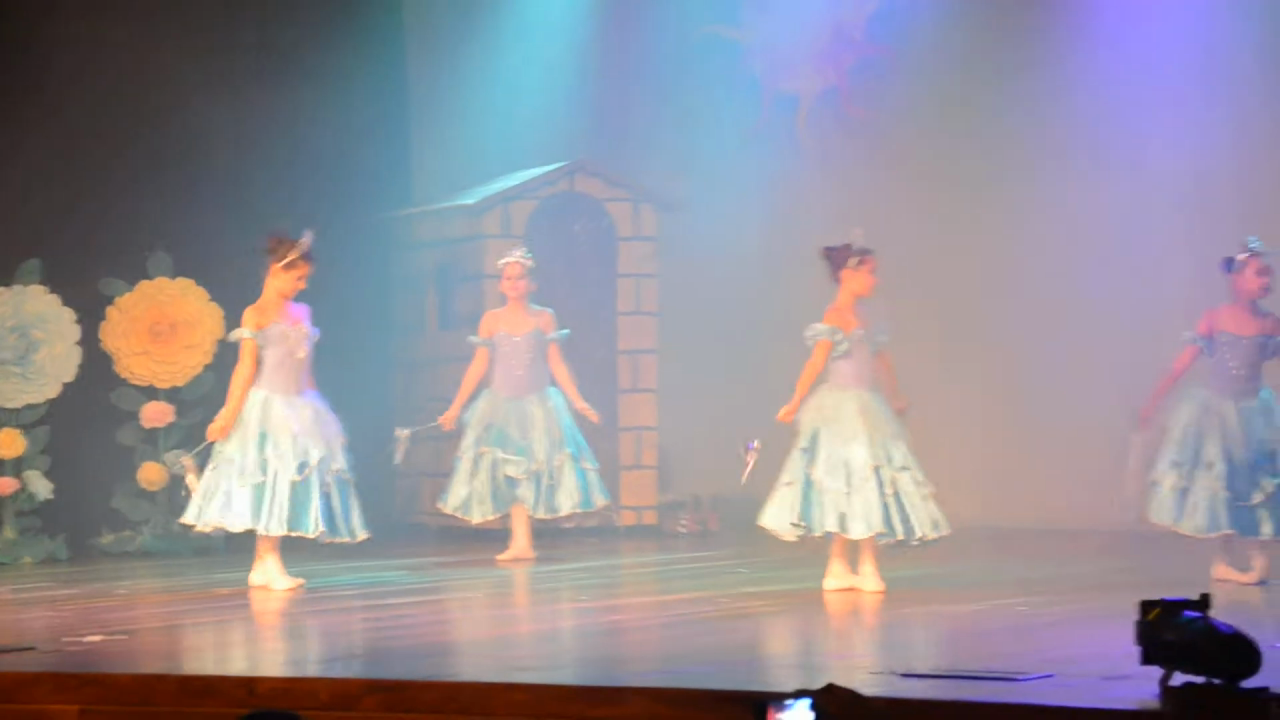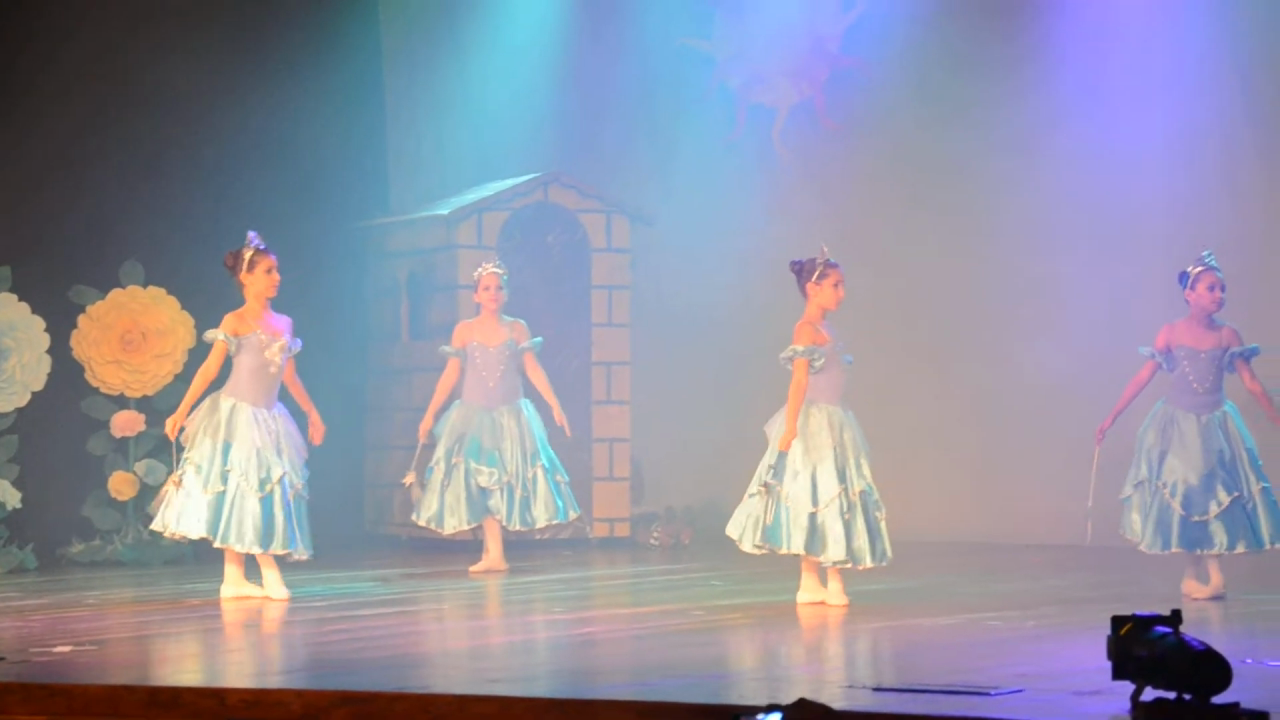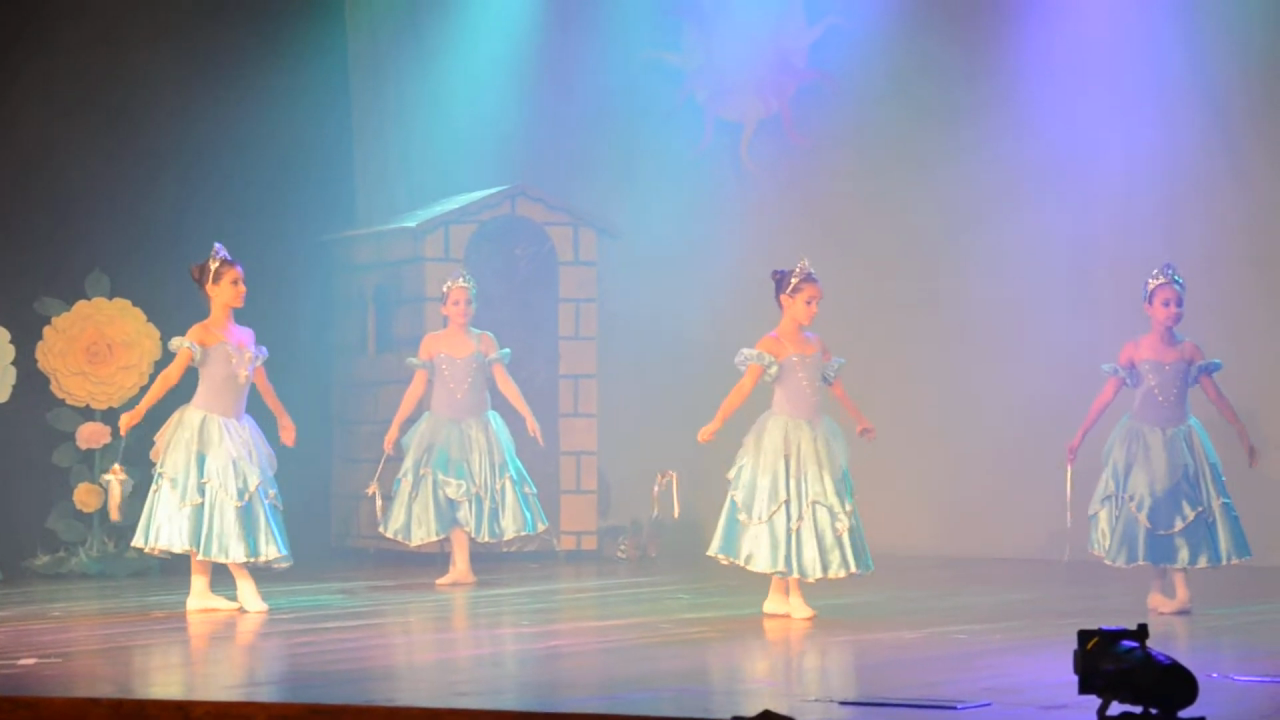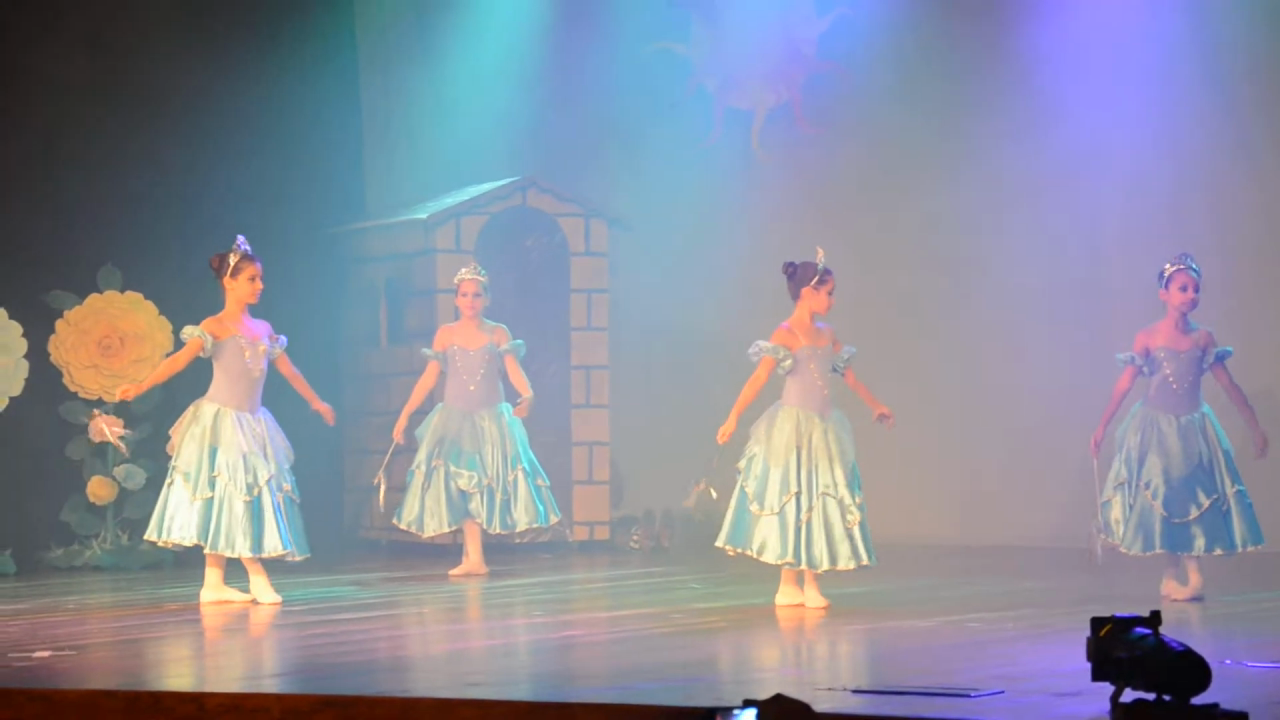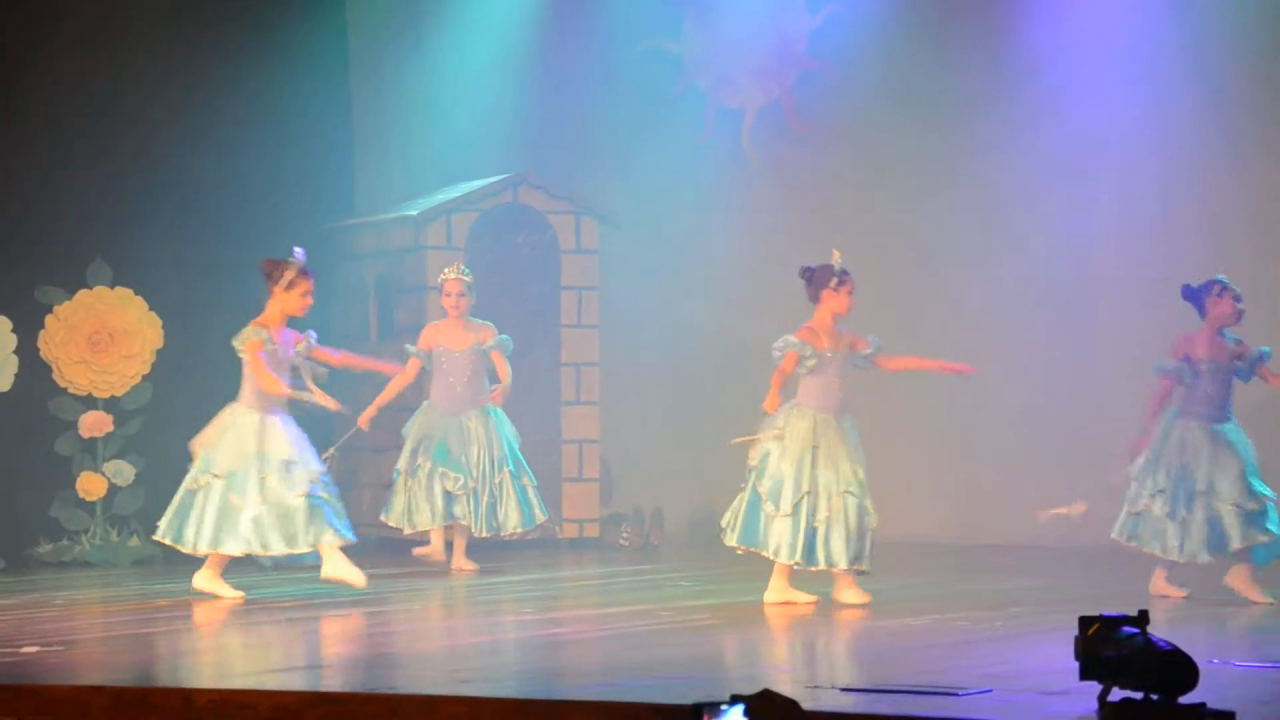
dt=0.7s
person 1, frame 1
left shoulder: (302, 312)
right shoulder: (255, 314)
right elbow: (246, 367)
left wrist: (314, 409)
right wrist: (228, 414)
left hip: (302, 407)
right hip: (268, 406)
left knee: (298, 480)
right knee: (270, 482)
left ankle: (262, 567)
right ankle: (271, 565)
person 1, frame 2
left shoulder: (284, 323)
right shoulder: (235, 321)
left elbow: (289, 375)
right elbow: (210, 368)
left wrist: (313, 414)
right wrist: (182, 411)
left hip: (269, 418)
right hip: (236, 415)
left knee: (269, 492)
right knee: (240, 493)
left ankle: (234, 579)
right ankle: (269, 569)
person 1, frame 3
left shoulder: (247, 334)
right shoulder: (201, 333)
left elbow: (262, 382)
right elbow: (172, 374)
left wrist: (283, 418)
right wrist: (138, 411)
left hip: (238, 429)
right hip: (206, 427)
left knee: (220, 507)
right knee: (212, 505)
left ankle: (200, 591)
right ankle: (244, 584)
person 1, frame 4
left shoulder: (263, 328)
right shoulder: (214, 326)
left elbow: (287, 368)
right elbow: (180, 359)
left wrist: (315, 401)
right wrist: (141, 386)
left hip: (254, 422)
right hip: (221, 421)
left knee: (240, 500)
right knee: (227, 497)
left ankle: (214, 584)
person 1, frame 5
left shoulder: (292, 337)
right shoulder: (257, 330)
left elbow: (333, 357)
right elbow: (256, 364)
left wrist: (377, 366)
right wrist: (278, 386)
left hip: (277, 425)
right hip: (251, 424)
left knee: (303, 487)
right knee: (238, 499)
right ankle: (208, 574)
person 2, frame 1
left shoulder: (859, 315)
right shoulder: (835, 315)
left elbow: (879, 358)
right elbow: (817, 359)
left wrist: (894, 396)
right wrist: (797, 401)
left hip: (865, 408)
right hip: (841, 407)
left knee: (867, 483)
right knee: (849, 484)
left ankle: (840, 567)
right ankle: (840, 567)
person 2, frame 2
left shoulder: (828, 329)
right shoulder: (805, 329)
right elbow: (799, 380)
left wrist: (841, 423)
right wrist: (790, 428)
left hip: (834, 423)
right hip: (813, 424)
left knee: (834, 499)
right knee: (817, 498)
left ankle: (820, 581)
right ankle: (817, 582)
person 2, frame 3
left shoulder: (816, 342)
right shoulder: (771, 343)
left elbow: (835, 385)
right elbow: (745, 386)
left wrist: (860, 421)
right wrist: (717, 422)
left hip: (815, 436)
right hip: (783, 436)
left knee: (810, 508)
right knee: (784, 507)
left ankle: (789, 593)
right ankle: (784, 594)
person 2, frame 4
left shoulder: (827, 334)
right shoulder: (785, 334)
left elbow: (849, 375)
right elbow: (759, 378)
left wrist: (876, 406)
right wrist: (733, 418)
left hip: (824, 428)
right hip: (793, 427)
left knee: (821, 502)
right knee: (793, 501)
left ankle: (809, 583)
right ankle: (791, 585)
person 2, frame 5
left shoulder: (846, 338)
right shoulder: (806, 334)
left elbow: (888, 362)
right elbow: (784, 367)
left wrist: (938, 365)
right wrist: (772, 395)
left hip: (834, 429)
right hip: (803, 427)
left knee: (840, 499)
right knee: (796, 500)
left ankle: (844, 580)
right ankle: (778, 583)
person 3, frame 1
right shoulder: (1215, 317)
right elbow: (1186, 361)
right wrist: (1154, 402)
right hip: (1214, 407)
left knee: (1248, 479)
right knee: (1215, 478)
left ankle: (1223, 561)
person 3, frame 2
left shoulder: (1228, 335)
right shoulder: (1171, 332)
left elbow: (1250, 381)
right elbow: (1143, 377)
right wrist: (1111, 418)
left hip: (1215, 424)
right hip: (1177, 423)
left knee: (1211, 494)
right knee: (1185, 493)
left ankle: (1193, 576)
person 3, frame 3
left shoulder: (1189, 349)
right shoulder: (1133, 349)
left elbow: (1215, 394)
right elbow: (1107, 394)
left wrist: (1243, 435)
right wrist: (1080, 435)
left hip: (1181, 440)
right hip: (1142, 439)
left knee: (1177, 508)
right knee: (1149, 508)
left ankle: (1158, 590)
person 3, frame 4
left shoulder: (1203, 337)
right shoulder: (1147, 336)
left elbow: (1227, 383)
right elbow: (1125, 383)
left wrist: (1254, 425)
right wrist: (1102, 427)
left hip: (1193, 427)
right hip: (1155, 426)
left knee: (1191, 497)
right knee: (1160, 496)
left ankle: (1175, 578)
person 3, frame 5
left shoulder: (1236, 347)
right shoulder: (1187, 344)
right elbow: (1165, 389)
right wrist: (1147, 430)
left hip: (1221, 433)
right hip: (1188, 432)
left knee: (1238, 493)
right knee: (1179, 503)
right ankle: (1160, 578)
person 4, frame 1
left shoulder: (545, 318)
right shoulder: (491, 320)
left elbow: (556, 363)
right elbow: (479, 366)
left wrist: (577, 400)
right wrist: (456, 405)
left hip: (538, 404)
right hip: (501, 405)
left knee: (532, 468)
right knee: (506, 470)
left ankle: (520, 540)
right ankle: (522, 542)
person 4, frame 2
left shoulder: (518, 328)
right shoulder: (463, 330)
left elbow: (533, 369)
right elbow: (451, 374)
left wrist: (555, 404)
right wrist: (429, 414)
left hip: (510, 415)
right hip: (474, 415)
left knee: (506, 479)
right knee: (479, 480)
left ankle: (492, 551)
right ankle: (494, 554)
person 4, frame 3
left shoulder: (485, 341)
right shoulder: (431, 342)
left elbow: (504, 381)
right elbow: (417, 387)
left wrist: (527, 414)
right wrist: (395, 425)
left hip: (478, 427)
right hip: (441, 428)
left knee: (472, 493)
right knee: (447, 493)
left ankle: (458, 564)
right ankle: (461, 567)
person 4, frame 4
left shoulder: (499, 333)
right shoulder: (445, 334)
left elbow: (514, 370)
right elbow: (429, 377)
left wrist: (528, 395)
right wrist: (405, 414)
left hip: (492, 419)
right hip: (454, 419)
left knee: (487, 484)
right knee: (459, 485)
left ankle: (470, 554)
right ankle: (475, 558)
person 4, frame 5
left shoulder: (485, 331)
right shoulder: (431, 332)
left elbow: (502, 365)
right elbow: (408, 374)
left wrist: (505, 386)
right wrist: (375, 406)
left hip: (478, 419)
right hip: (439, 418)
left knee: (473, 483)
right knee: (435, 475)
left ankle: (460, 553)
right ankle: (437, 544)
